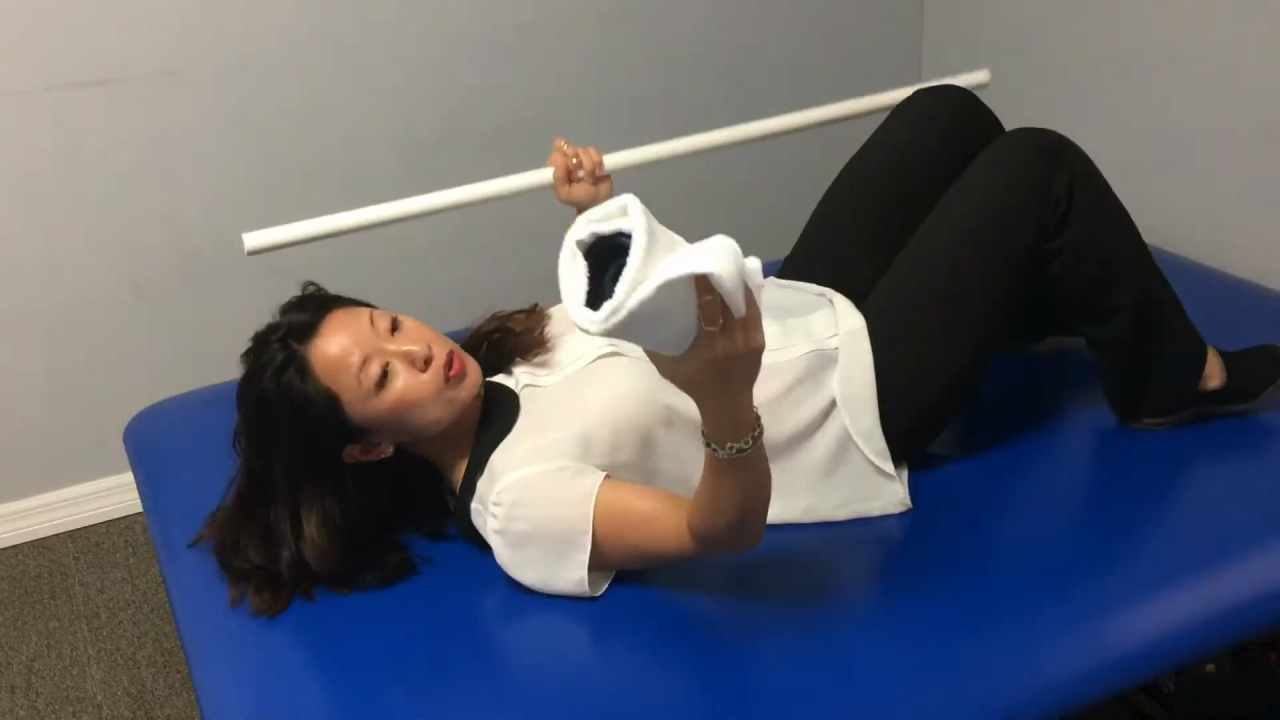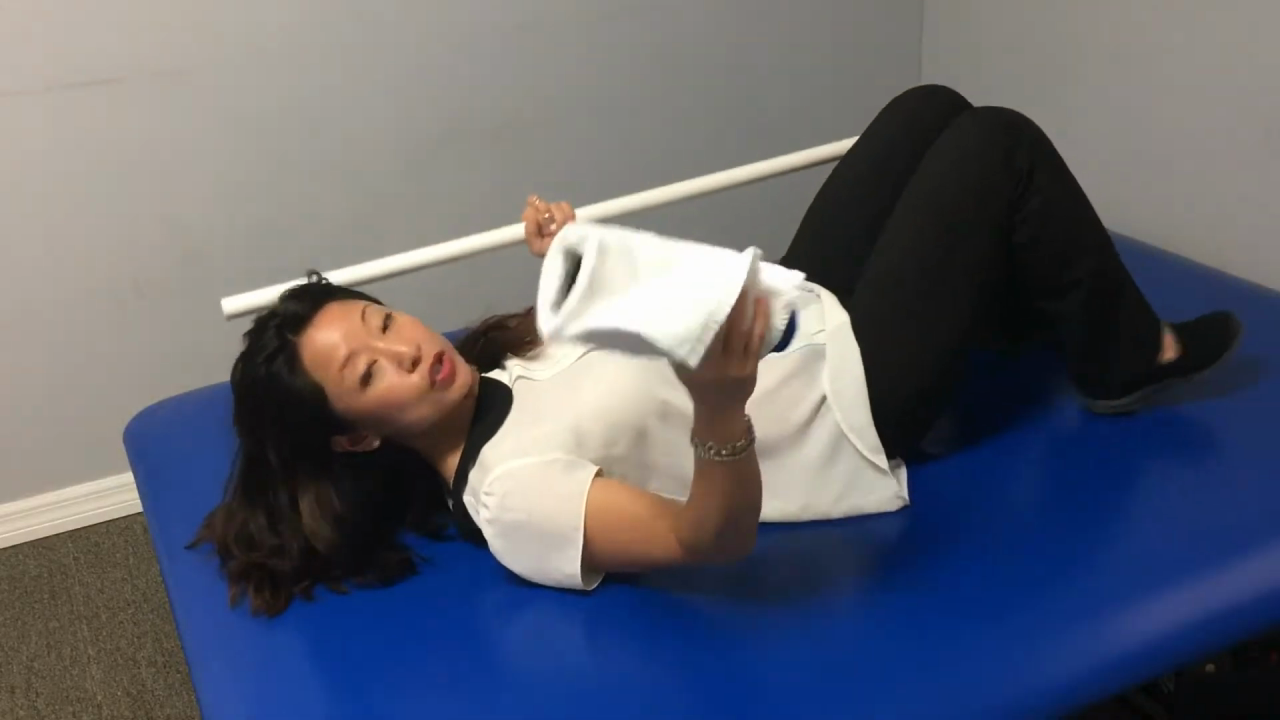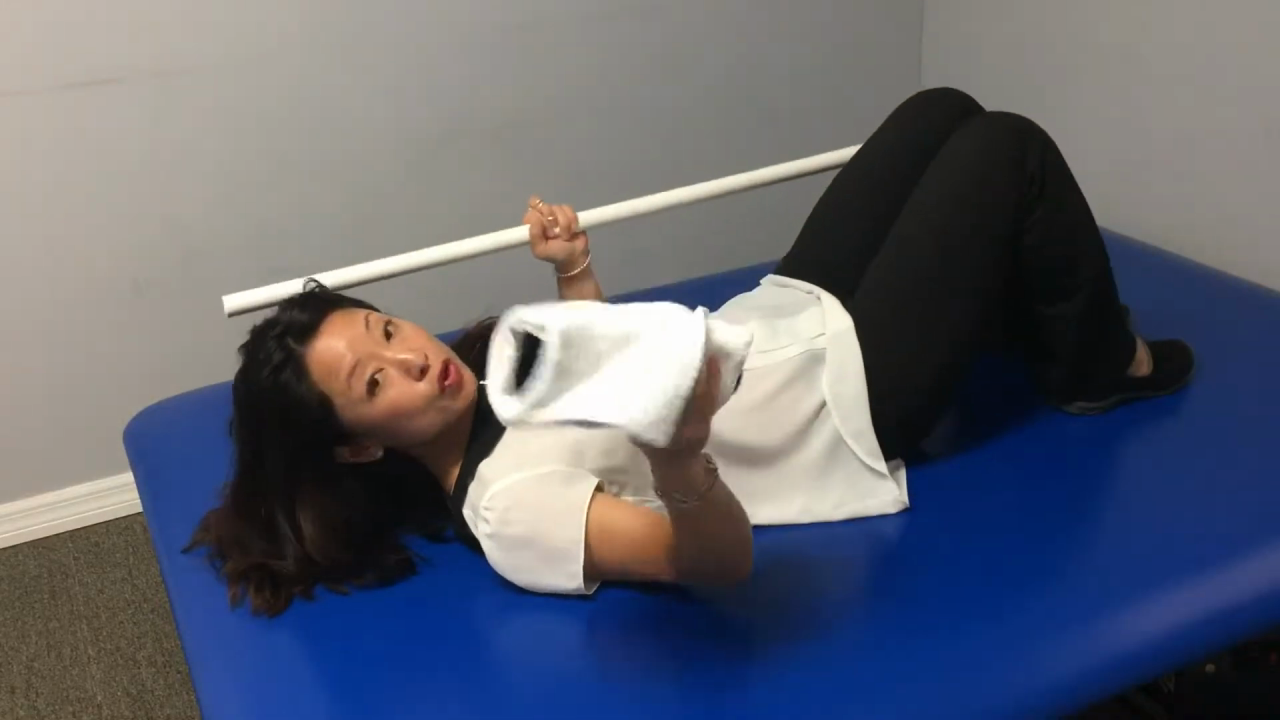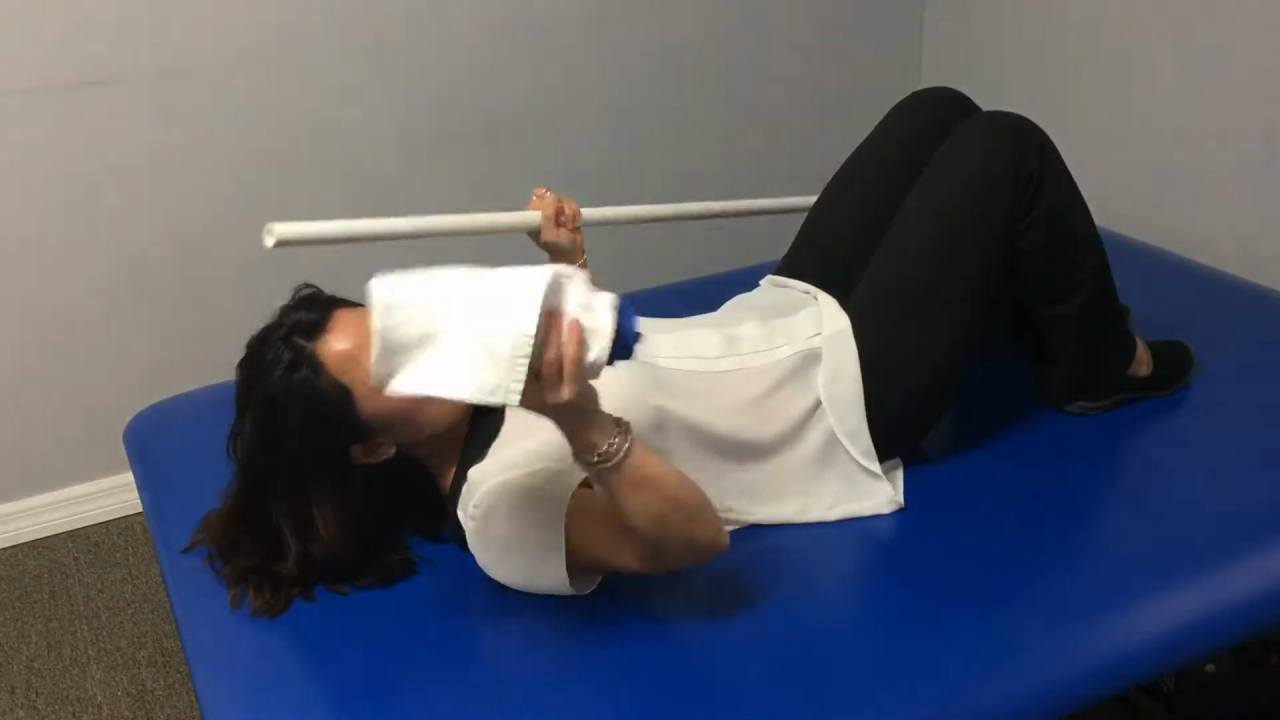
dt=0.4s
person 1, frame 1
left shoulder: (487, 360)
right shoulder: (516, 503)
right elbow: (724, 528)
left wrist: (594, 216)
right wrist: (727, 404)
left hip: (804, 315)
right hip: (864, 398)
left knee: (949, 114)
right knee: (1040, 167)
left ankle: (1045, 305)
right ankle: (1167, 379)
person 1, frame 2
left shoulder: (490, 361)
right shoulder: (507, 495)
right elbow: (712, 539)
right wrist: (720, 409)
left hip: (807, 316)
right hip: (861, 390)
left knee: (930, 112)
right knee: (1002, 145)
left ankle: (1027, 307)
right ankle: (1122, 361)
person 1, frame 3
left shoulder: (491, 361)
right shoulder: (510, 509)
right elbow: (721, 554)
left wrist: (573, 274)
right wrist: (677, 450)
left hip: (789, 313)
right hip: (859, 392)
left knee: (945, 115)
right knee: (1010, 149)
left ankle: (1039, 322)
right ankle: (1096, 368)
person 1, frame 4
right shoulder: (500, 509)
right elbow: (690, 533)
left wrist: (563, 261)
right wrist: (576, 421)
left hip: (790, 316)
right hip: (855, 396)
left knee: (941, 113)
right knee: (1007, 149)
left ankle: (1034, 322)
right ankle: (1097, 369)
